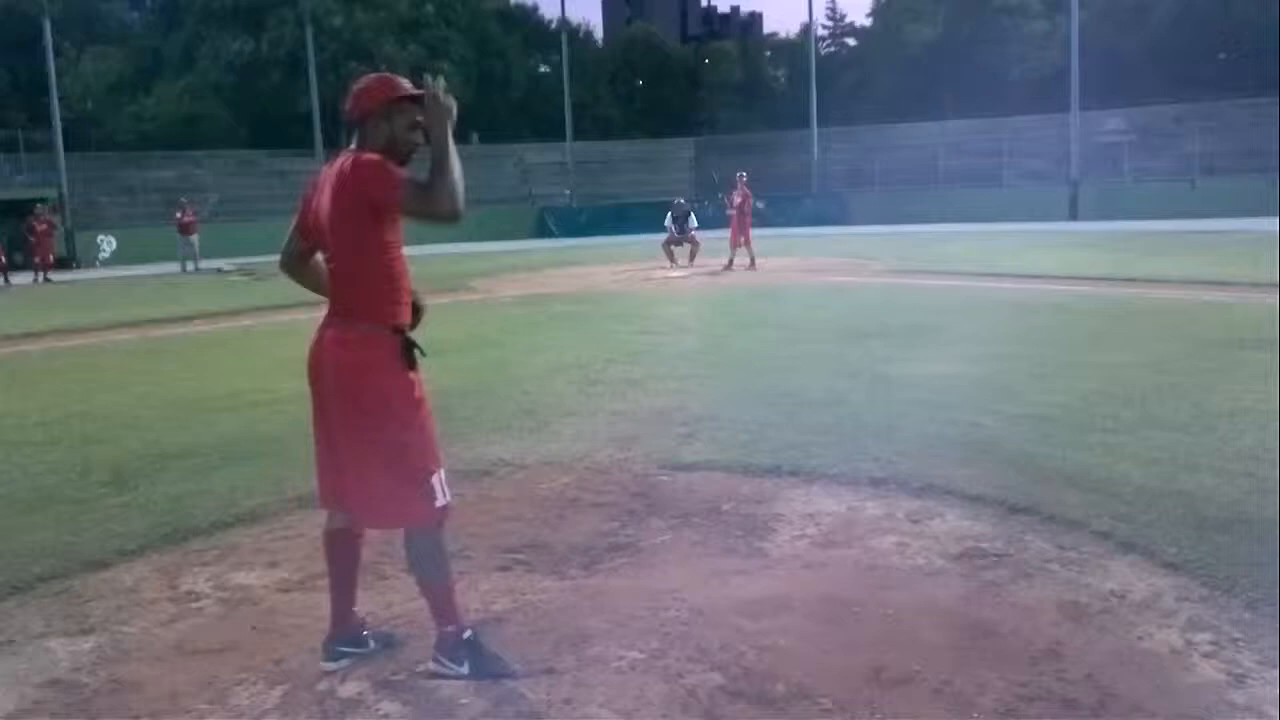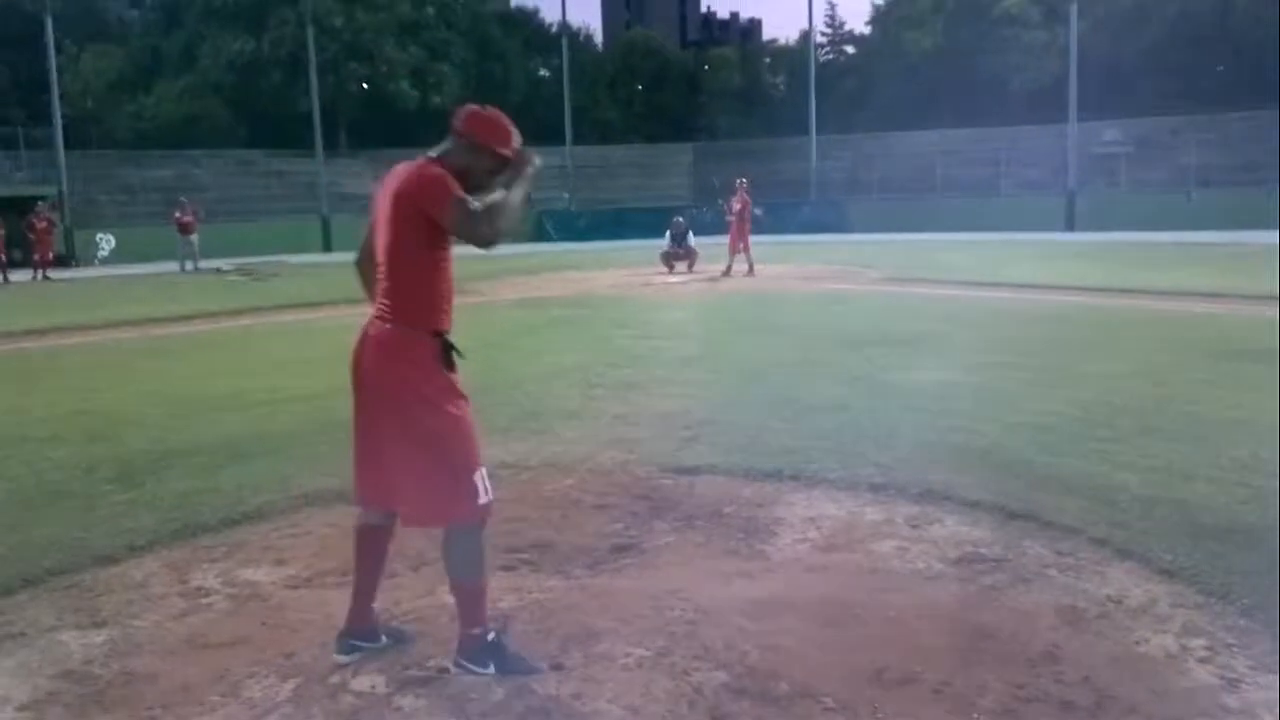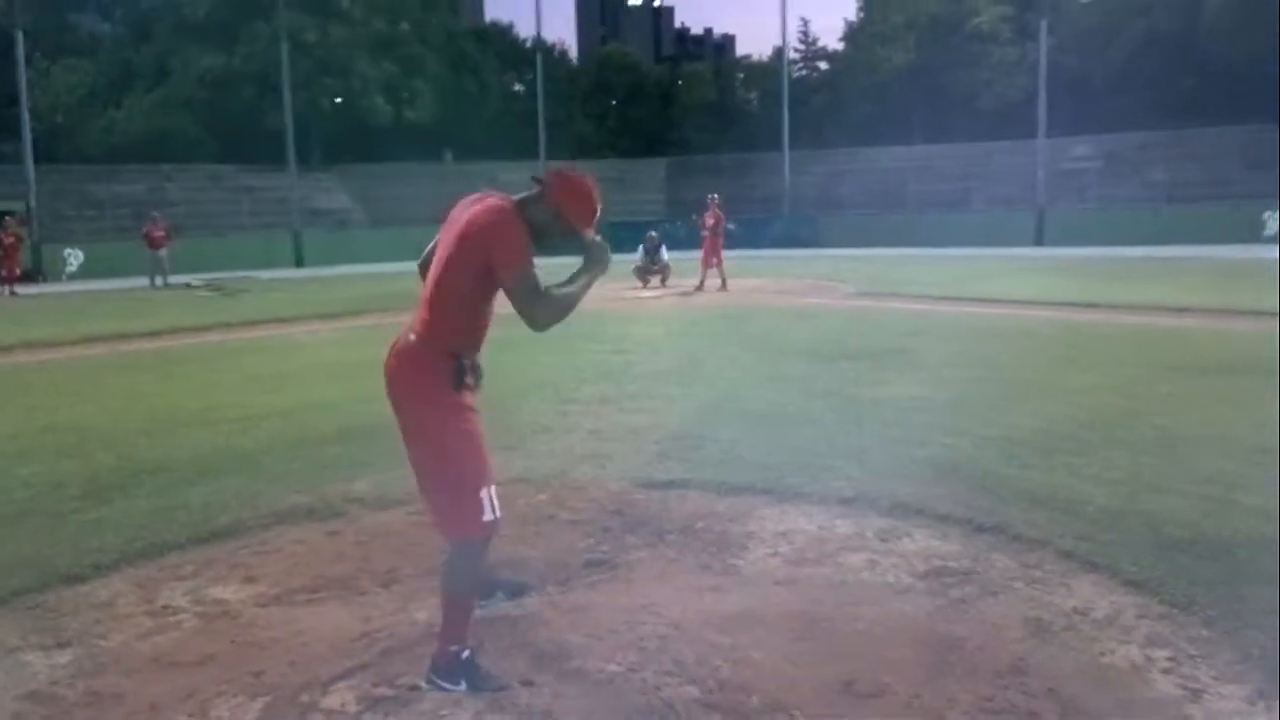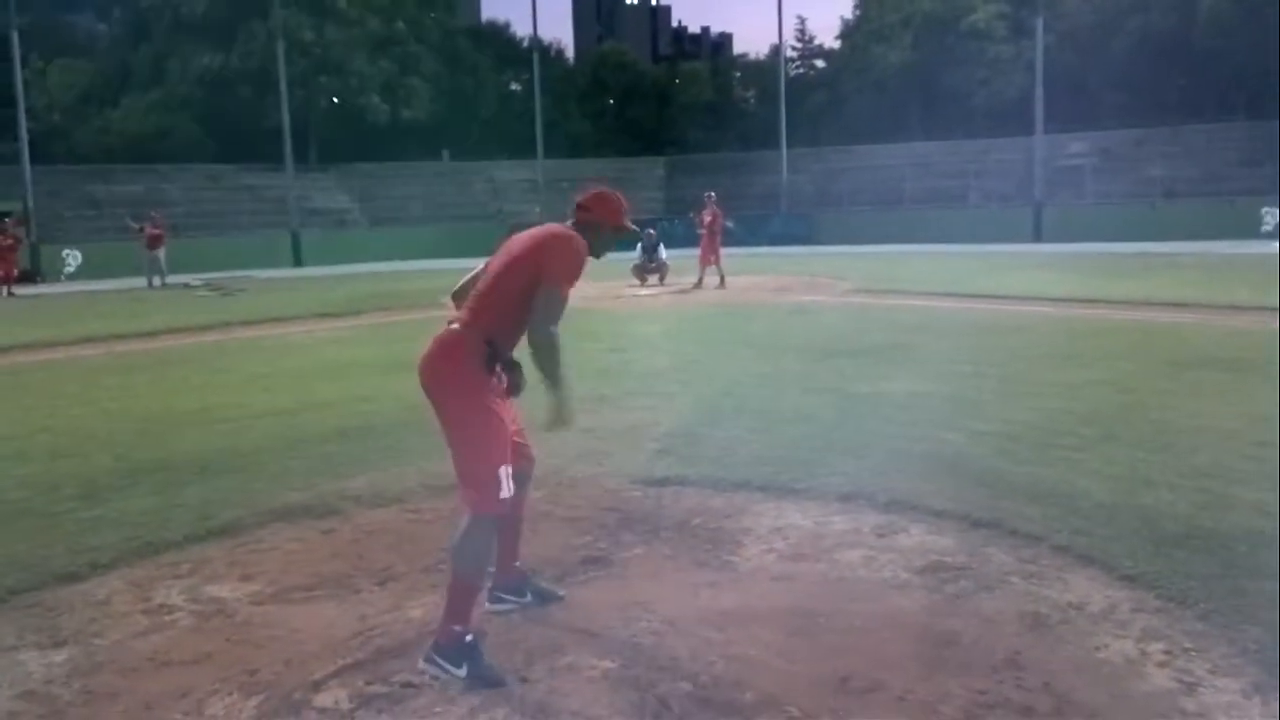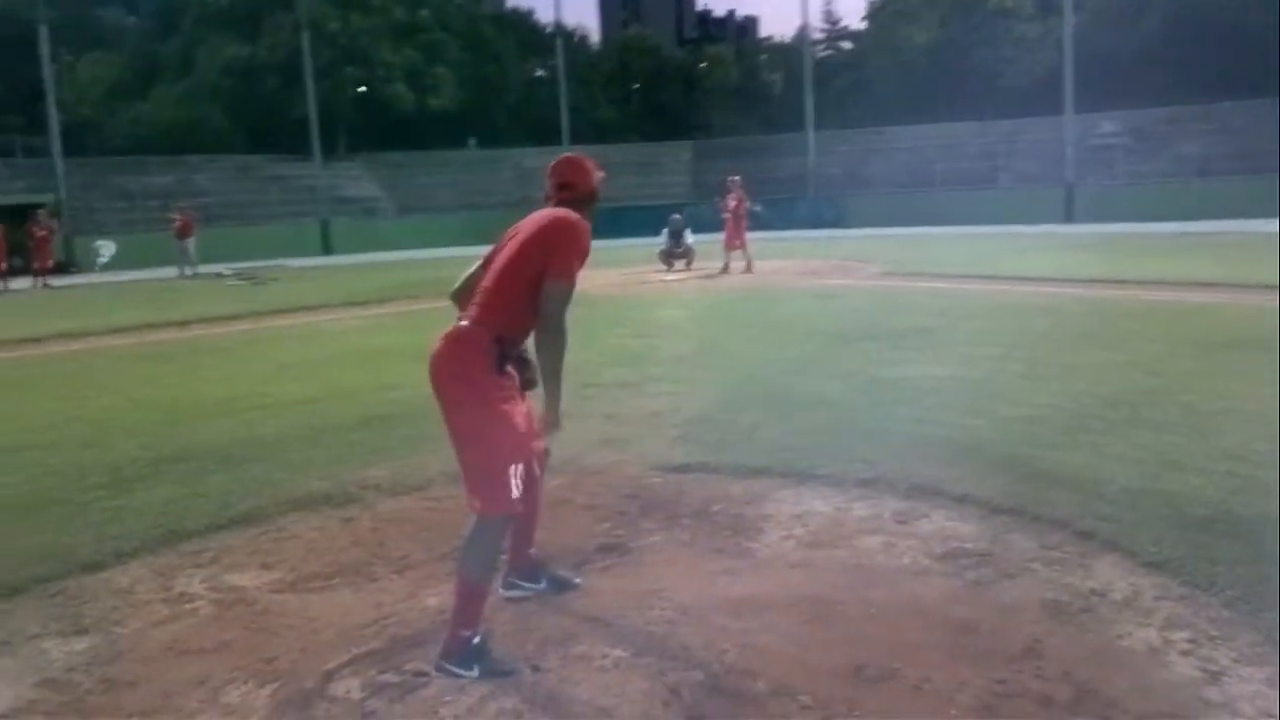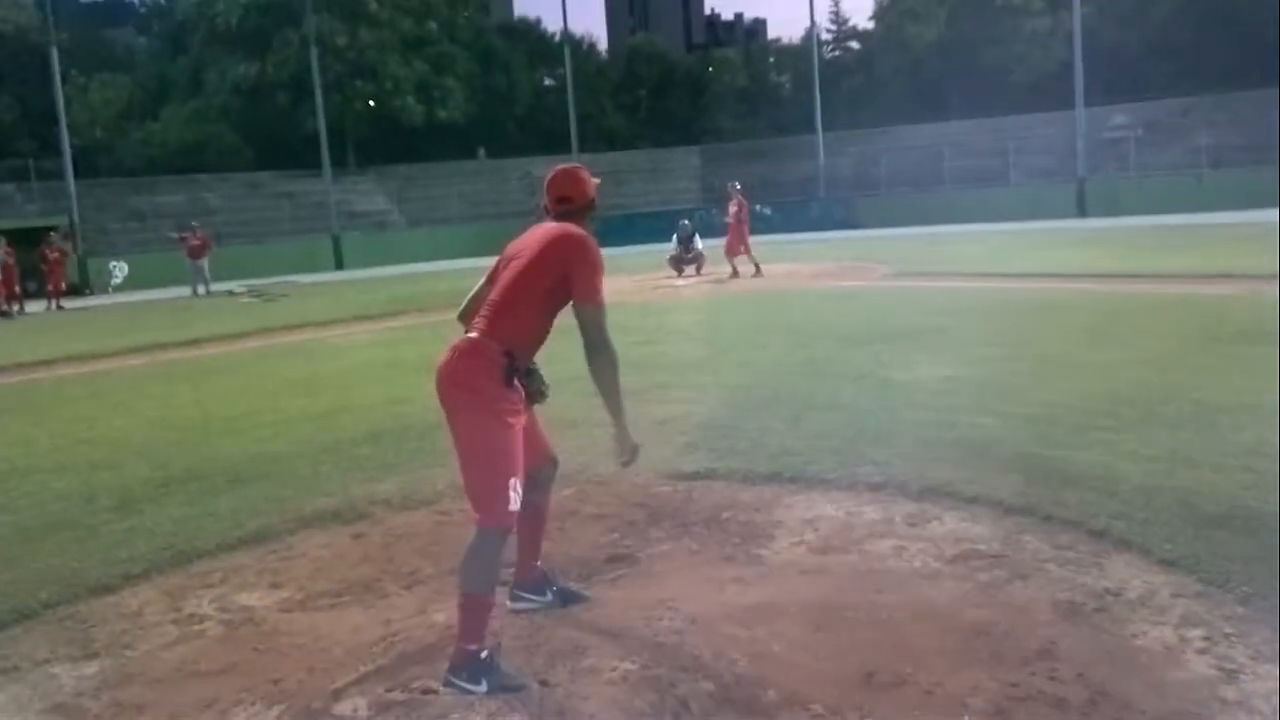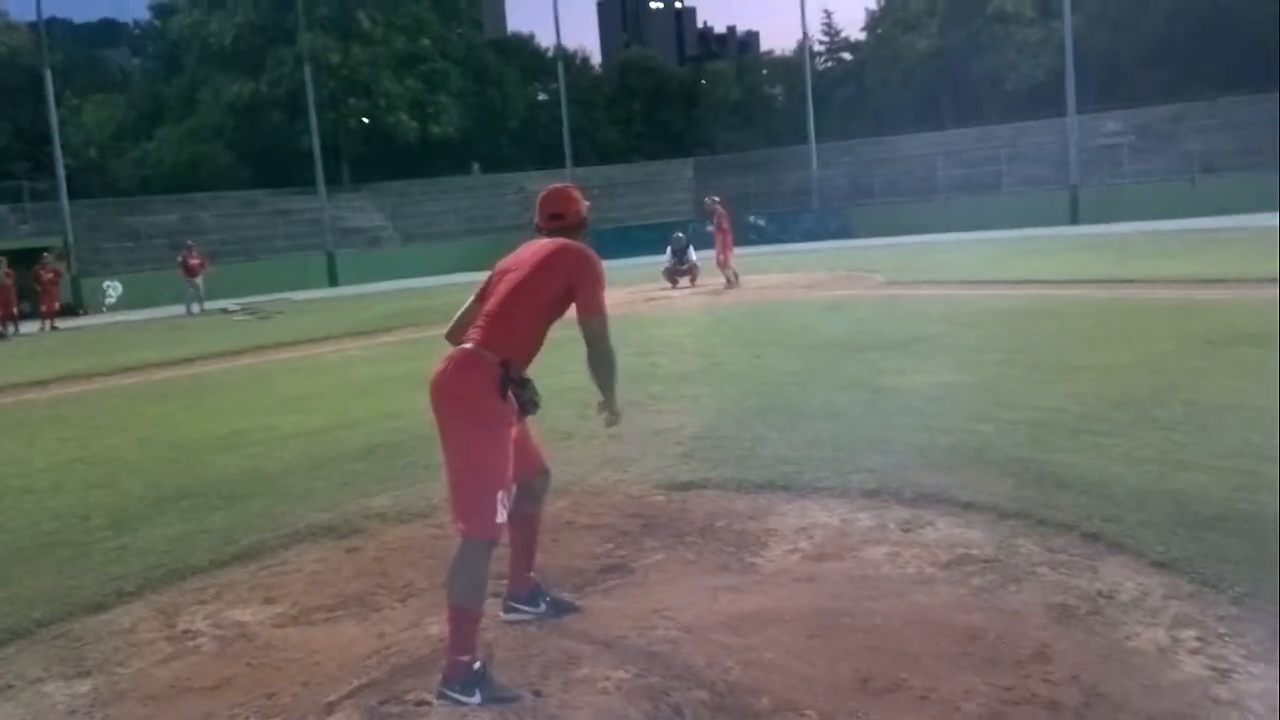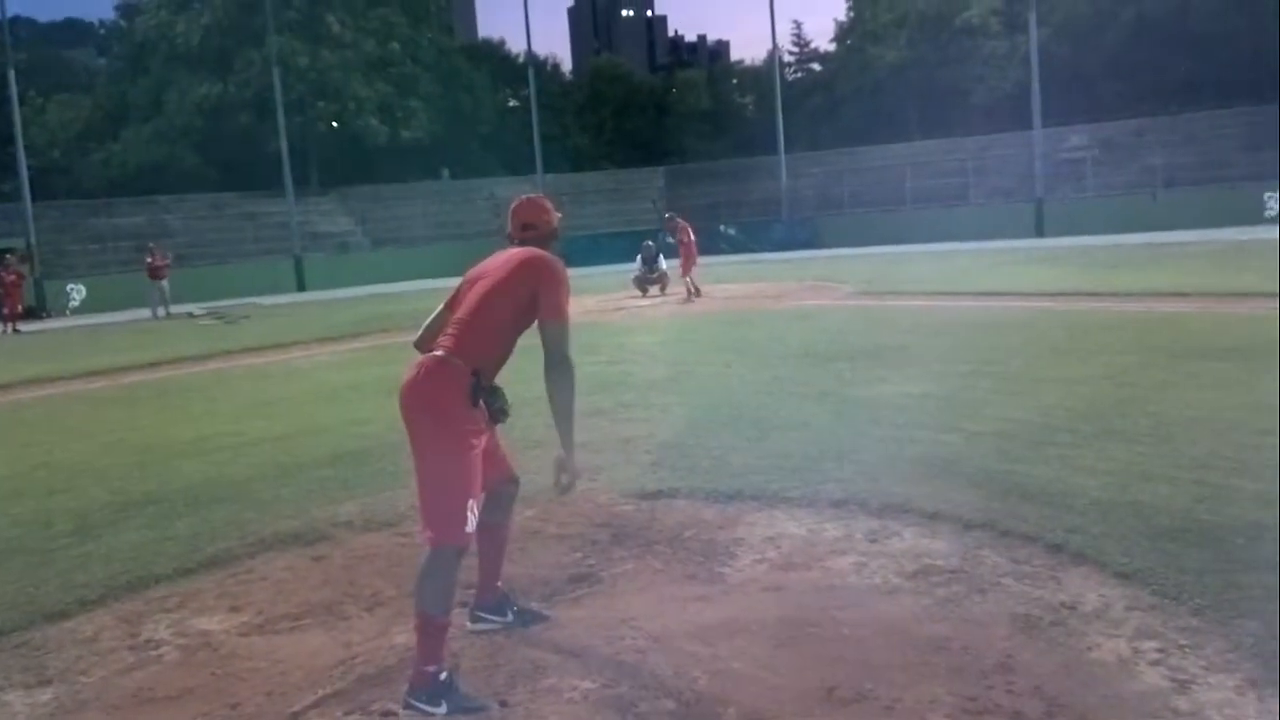
dt=0.5s
person 1, frame 1
left shoulder: (328, 178)
right shoulder: (368, 171)
left elbow: (294, 258)
right elbow: (448, 207)
right wrist: (443, 131)
left hip: (336, 346)
right hip: (376, 354)
left knee: (348, 498)
right knee: (424, 503)
left ankle: (344, 631)
right ankle: (454, 643)
person 1, frame 2
left shoulder: (402, 177)
right shoulder: (430, 180)
left elbow: (367, 259)
right elbow: (487, 231)
right wrist: (522, 177)
left hip: (379, 346)
right hip: (416, 356)
left knee: (383, 495)
right knee: (469, 504)
left ankle: (360, 625)
right ankle: (476, 643)
person 1, frame 3
left shoulder: (479, 204)
right shoulder: (503, 224)
left elbow: (426, 267)
right elbow: (538, 314)
right wrist: (591, 270)
left hip: (421, 361)
right hip: (434, 374)
left knee: (465, 488)
right knee: (474, 515)
left ankle: (473, 581)
right ankle: (450, 659)
person 1, frame 4
left shoulder: (539, 239)
right shoulder: (566, 243)
left elbow: (463, 293)
right elbow: (542, 330)
right wrist: (558, 394)
left hip: (471, 359)
right hip: (465, 365)
left knee: (517, 466)
right knee: (490, 498)
left ankle: (507, 582)
right ankle: (451, 643)
person 1, frame 5
left shoulder: (531, 225)
right shoulder: (571, 229)
left elbow: (462, 293)
right elbow: (550, 321)
right wrist: (552, 401)
left hip: (481, 358)
right hip: (475, 366)
left knee: (529, 460)
right knee: (501, 503)
left ankle: (522, 570)
right ankle: (461, 646)
person 1, frame 6
left shoulder: (529, 239)
right shoulder: (578, 244)
left elbow: (468, 311)
right elbow: (597, 345)
right wrist: (620, 425)
left hip: (484, 369)
right hip: (481, 378)
left knee: (540, 470)
right knee: (500, 515)
left ankle: (529, 582)
right ankle: (468, 660)
person 1, frame 7
left shoulder: (517, 256)
right shoulder: (580, 258)
left elbow: (456, 330)
right elbow: (599, 348)
right wrist: (610, 401)
left hip: (477, 381)
right hip: (475, 388)
left knee: (532, 479)
right knee: (482, 527)
left ankle: (522, 593)
right ankle: (460, 672)
person 1, frame 8
left shoulder: (490, 265)
right shoulder: (547, 267)
left elbow: (425, 338)
right elbow: (557, 362)
right wrist: (567, 448)
left hip: (444, 388)
right hip: (445, 396)
left knee: (501, 487)
right knee: (451, 536)
left ankle: (489, 602)
